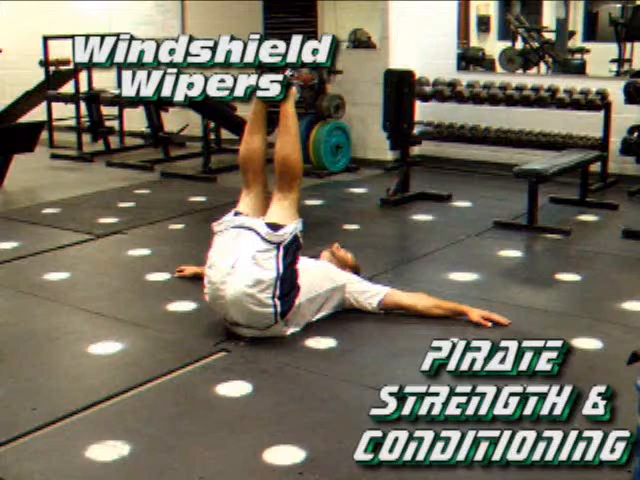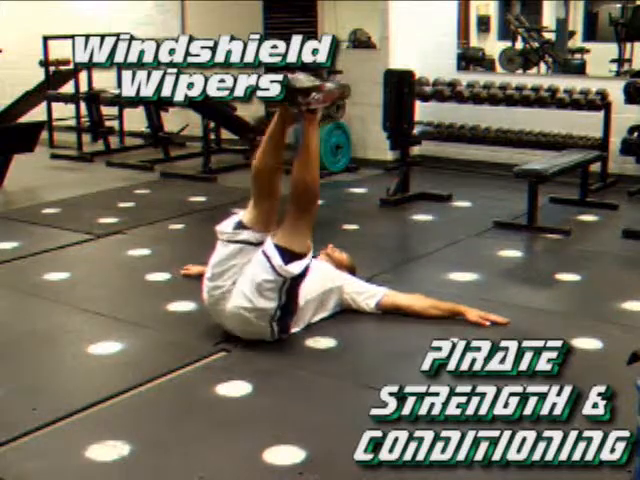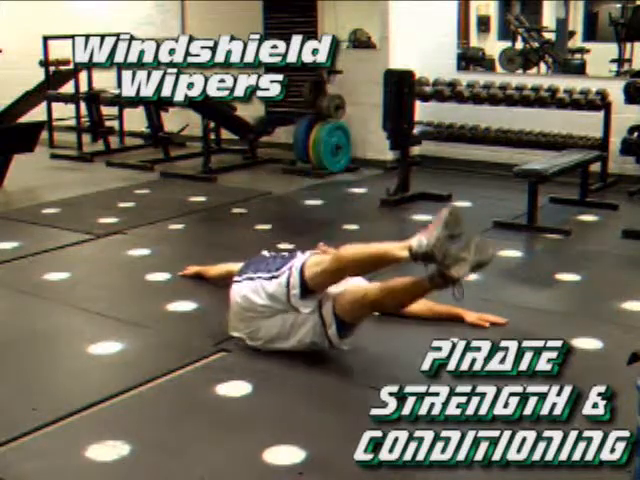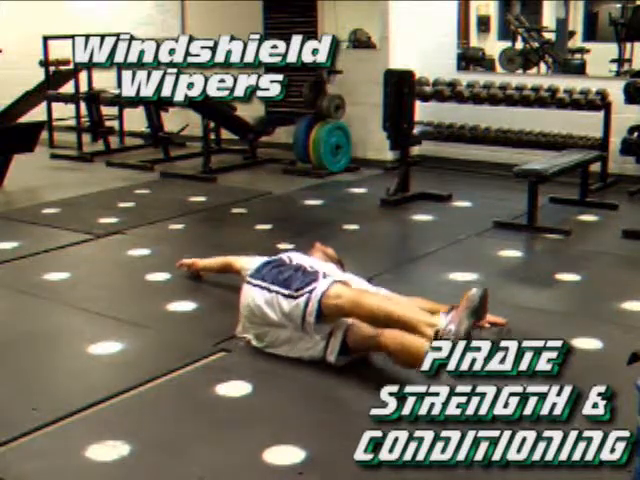
dt=1s
person 1, frame 1
left shoulder: (344, 282)
right shoulder: (297, 266)
left elbow: (408, 300)
left wrist: (465, 310)
right wrist: (206, 269)
left hip: (262, 303)
right hip: (223, 288)
left knee: (286, 186)
right knee: (254, 183)
person 1, frame 2
left shoulder: (342, 282)
right shoulder: (292, 266)
left elbow: (406, 301)
left wrist: (462, 310)
left hip: (256, 312)
right hip: (222, 292)
left knee: (301, 207)
right knee: (264, 196)
right ankle: (286, 111)
person 1, frame 3
left shoulder: (347, 284)
left elbow: (406, 302)
right elbow: (231, 267)
left wrist: (461, 313)
right wrist: (203, 270)
left knee: (376, 294)
right knee: (338, 261)
left ankle: (442, 275)
right ankle: (416, 247)
person 1, frame 4
left shoulder: (351, 283)
right shoulder: (279, 264)
left elbow: (403, 304)
right elbow: (232, 262)
left hip: (308, 335)
left knee: (381, 333)
right knee: (348, 299)
right ankle: (440, 328)
